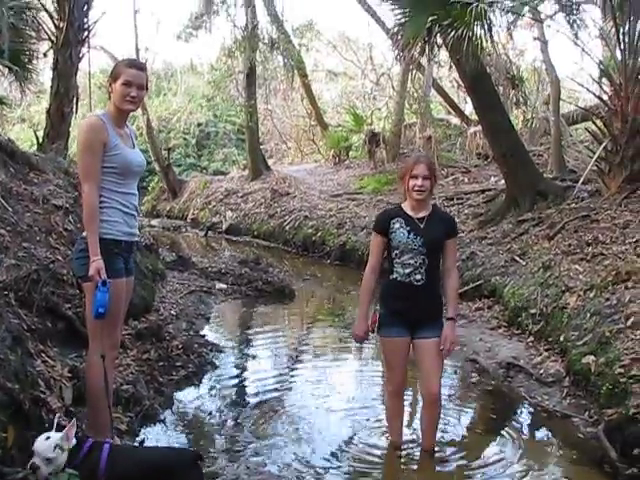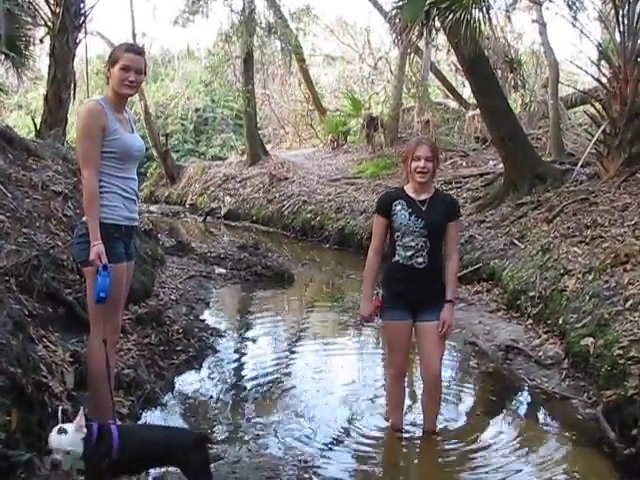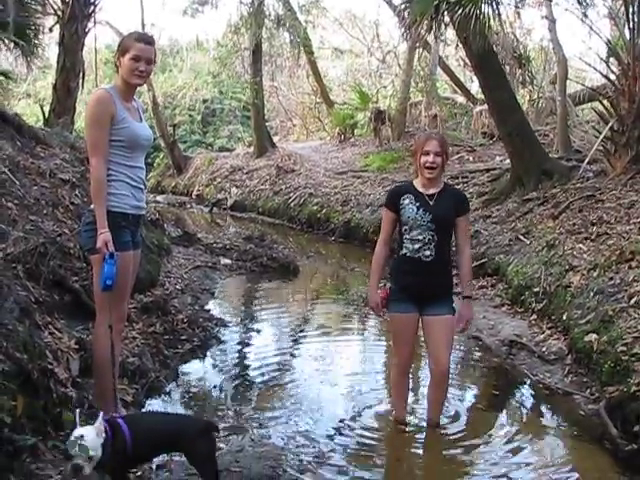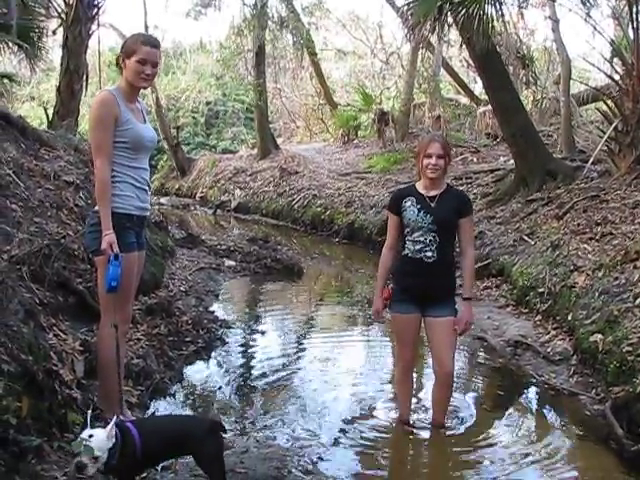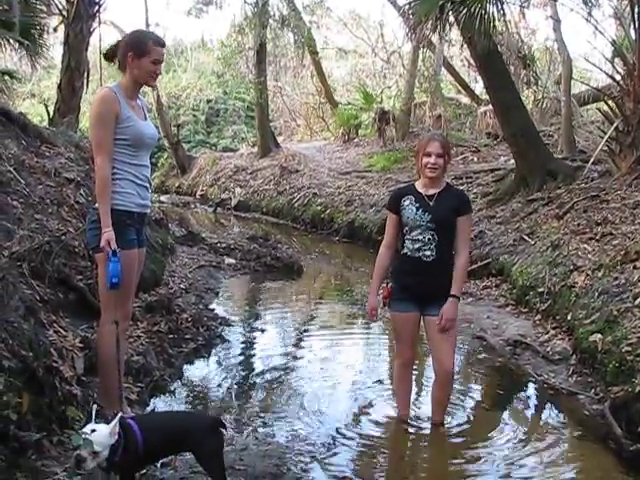
dt=0.3s
person 1, frame 1
left shoulder: (129, 133)
right shoulder: (95, 126)
right elbow: (89, 192)
left wrist: (126, 245)
right wrist: (95, 254)
left hip: (126, 244)
right hip: (103, 244)
left knee: (112, 345)
right knee: (101, 346)
left ankle: (106, 434)
right ankle: (101, 439)
person 1, frame 2
left shoulder: (128, 117)
right shoulder: (94, 111)
right elbow: (89, 178)
left wrist: (122, 234)
right wrist: (96, 239)
left hip: (125, 230)
right hip: (104, 230)
left knee: (113, 330)
right knee: (103, 331)
left ankle: (106, 417)
right ankle: (102, 424)
person 1, frame 3
left shoulder: (136, 106)
right shoulder: (104, 99)
right elbow: (97, 165)
left wrist: (132, 219)
right wrist: (102, 226)
left hip: (133, 218)
right hip: (111, 218)
left knee: (119, 317)
right knee: (108, 318)
left ankle: (112, 405)
right ankle: (107, 412)
person 1, frame 4
left shoulder: (140, 107)
right shoulder: (107, 101)
right elbow: (102, 166)
left wrist: (135, 221)
right wrist: (107, 228)
left hip: (137, 219)
right hip: (116, 219)
left knee: (124, 319)
right knee: (113, 320)
left ankle: (116, 406)
right ankle: (112, 414)
person 1, frame 5
left shoulder: (140, 104)
right shoulder: (108, 98)
right elbow: (102, 164)
left wrist: (138, 217)
right wrist: (106, 225)
left hip: (137, 216)
right hip: (116, 215)
left knee: (123, 316)
right knee: (113, 317)
left ankle: (116, 404)
right ankle: (112, 410)
person 2, frame 1
left shoulder: (445, 222)
right shoulder: (387, 219)
left elbow: (450, 273)
right elbow: (372, 269)
left wrist: (451, 321)
right wrist: (361, 316)
left hip: (430, 317)
right hip: (393, 314)
left knee: (432, 392)
right knee: (395, 386)
left ankle: (428, 451)
right ankle: (395, 447)
person 2, frame 2
left shoulder: (447, 205)
right shoulder: (389, 201)
left elbow: (451, 256)
right elbow: (375, 251)
left wrist: (449, 304)
right wrist: (366, 297)
left hip: (432, 300)
right hip: (395, 297)
left knee: (433, 374)
right knee: (396, 370)
left ankle: (429, 433)
right ankle: (395, 430)
person 2, frame 3
left shoulder: (456, 199)
right shoulder: (398, 194)
left elbow: (463, 250)
right elbow: (383, 243)
left wrist: (467, 298)
right wrist: (373, 287)
left hip: (439, 294)
right hip: (402, 290)
left knee: (441, 368)
right knee: (401, 362)
left ankle: (432, 426)
right ankle: (399, 422)
person 2, frame 4
left shoulder: (459, 201)
right shoulder: (401, 198)
left elbow: (467, 253)
right elbow: (390, 247)
left wrist: (467, 300)
right wrist: (378, 293)
left hip: (442, 295)
right hip: (404, 291)
left knee: (445, 370)
right knee: (404, 362)
left ankle: (437, 427)
right ankle: (403, 423)
person 2, frame 5
left shoulder: (457, 199)
right shoulder: (400, 197)
left elbow: (462, 252)
right elbow: (388, 246)
left wrist: (453, 299)
right wrist: (373, 291)
left hip: (439, 294)
right hip: (404, 291)
left knee: (445, 368)
right knee: (403, 359)
left ankle: (437, 425)
right ankle: (402, 421)
